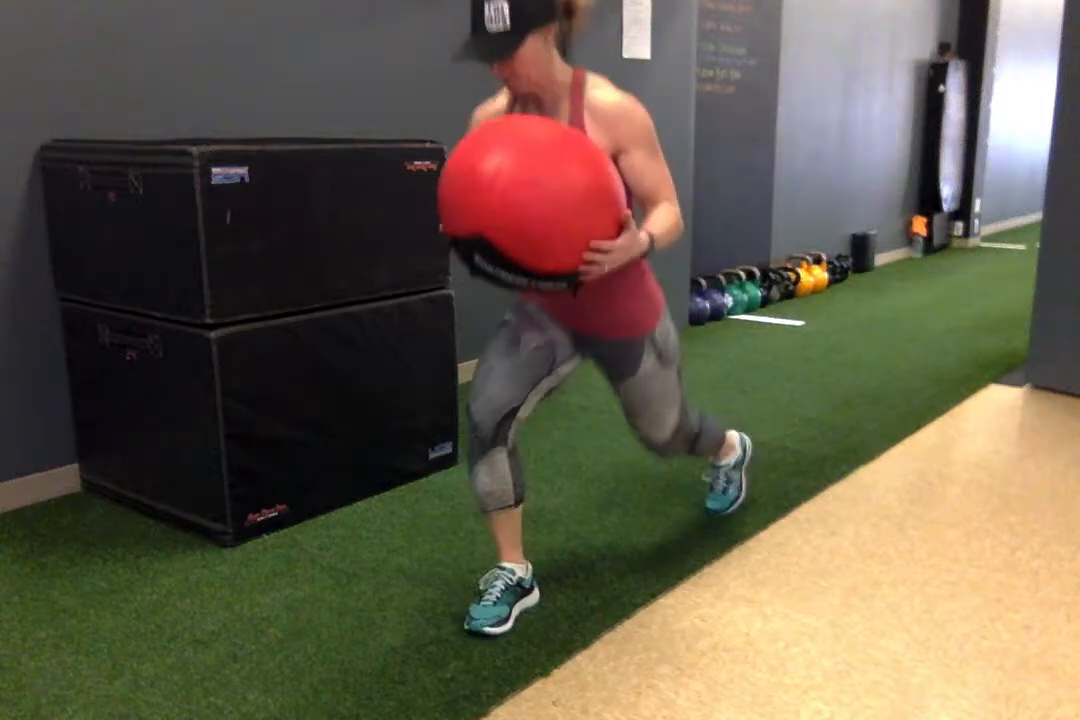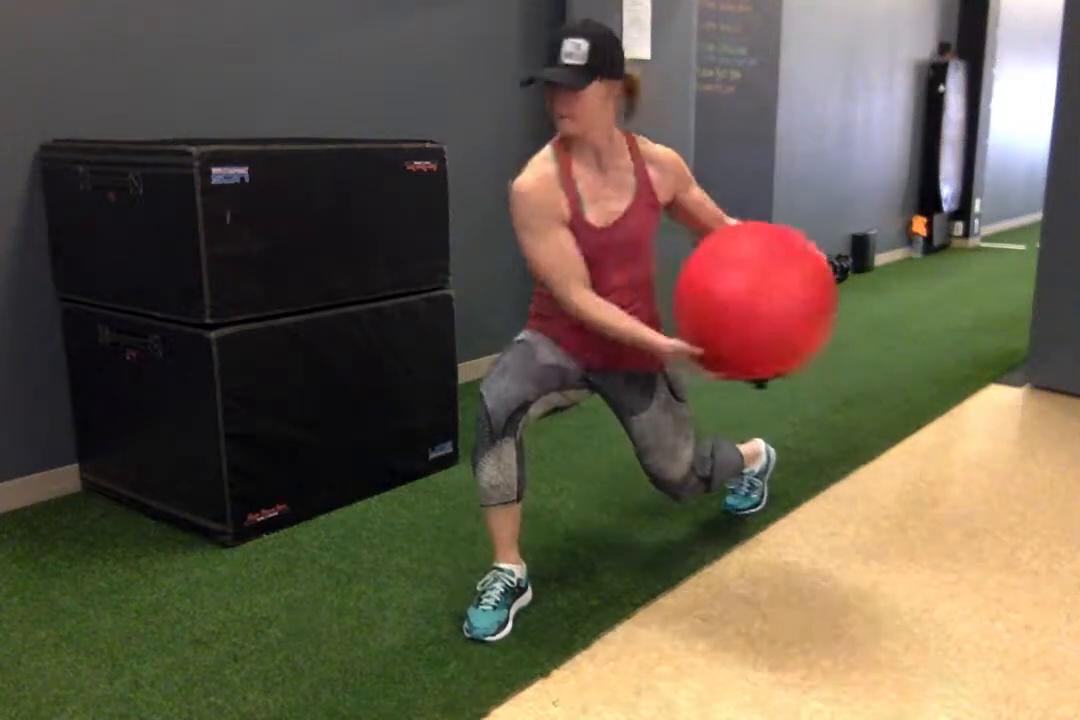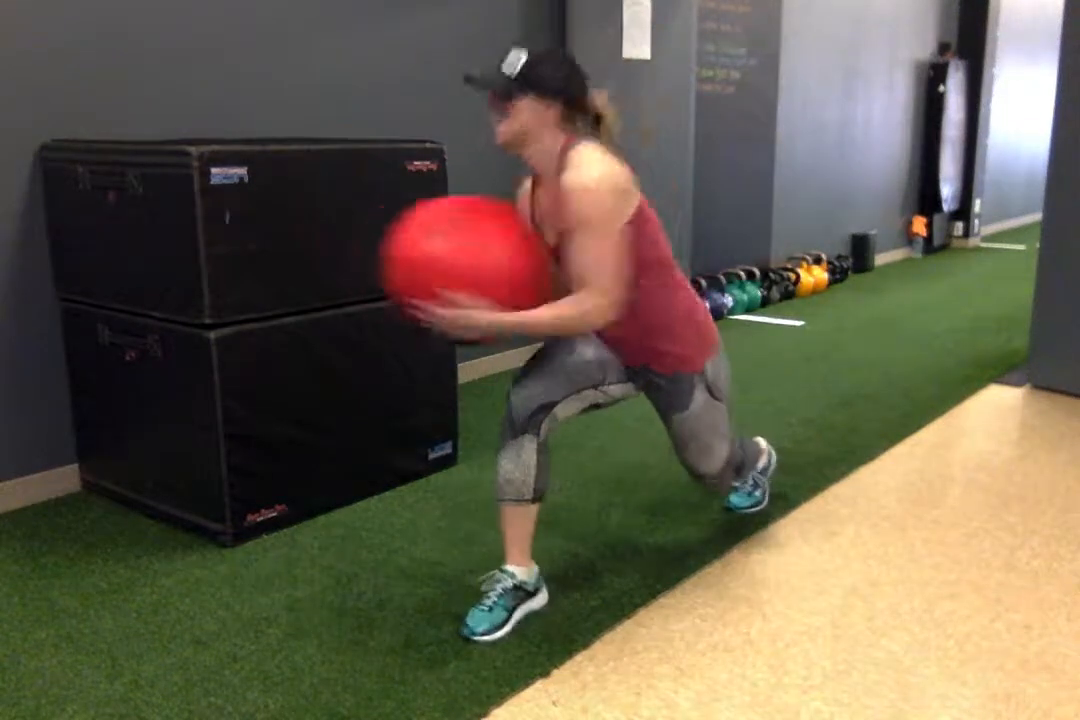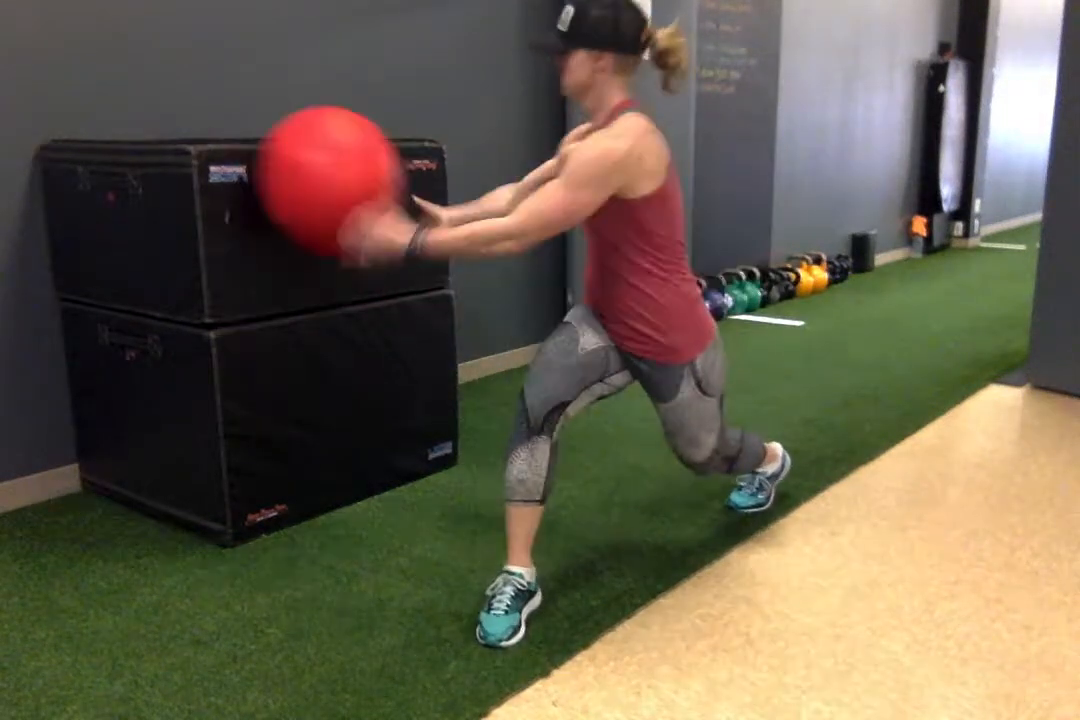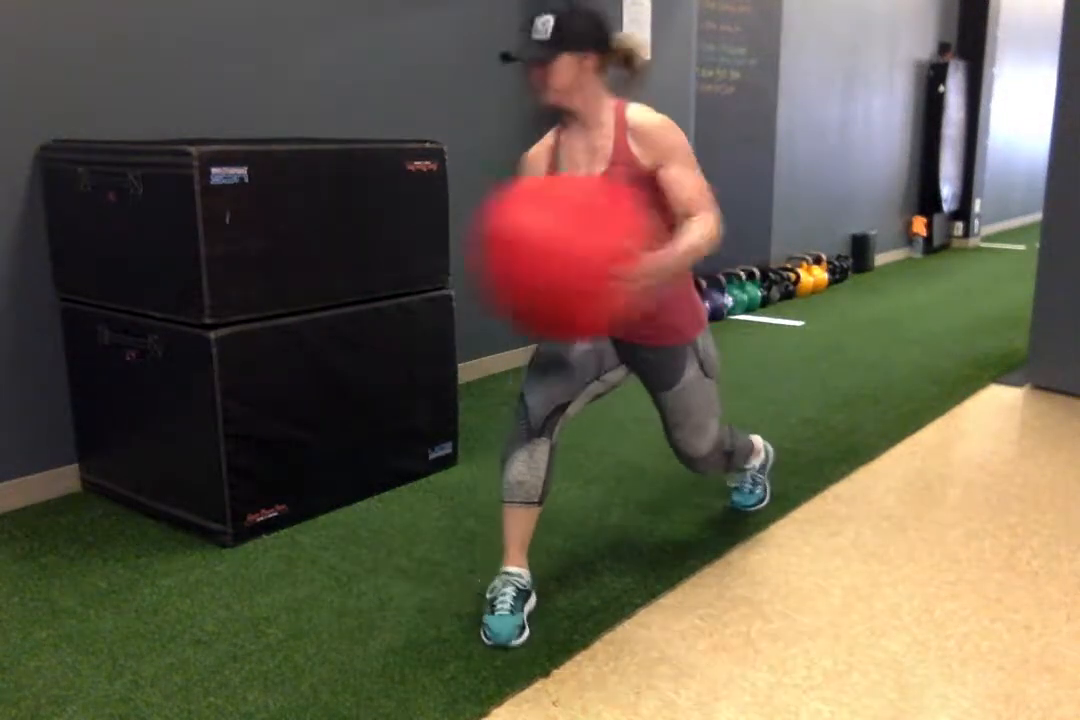
dt=1s
person 1, frame 1
left shoulder: (612, 112)
right shoulder: (488, 120)
left elbow: (667, 211)
left wrist: (635, 243)
left hip: (623, 312)
right hip: (543, 307)
left knee: (663, 430)
right knee: (486, 419)
left ankle: (729, 450)
right ankle: (513, 573)
person 1, frame 2
left shoulder: (659, 164)
right shoulder: (535, 186)
left elbow: (719, 228)
right elbow: (575, 296)
right wrist: (663, 346)
left hip: (639, 348)
right hip: (558, 337)
left knee: (676, 476)
right knee: (495, 411)
left ankle: (753, 456)
right ankle: (507, 574)
person 1, frame 3
left shoulder: (590, 182)
right shoulder: (533, 183)
left elbow: (603, 305)
left wrist: (496, 321)
right wrist: (470, 309)
left hip: (676, 342)
right hip: (606, 342)
left knee: (708, 464)
right knee: (524, 411)
left ankle: (756, 457)
right ankle: (518, 578)
person 1, frame 4
left shoulder: (619, 146)
right shoulder: (588, 138)
left elbow: (516, 232)
right elbow: (517, 197)
left wrist: (409, 244)
right wrist: (437, 217)
left hip: (674, 337)
right hip: (608, 321)
left knee: (702, 452)
right knee: (538, 408)
left ankle: (769, 459)
right ankle: (517, 578)
person 1, frame 5
left shoulder: (649, 129)
right shoulder: (542, 157)
left elbow: (706, 221)
left wrist: (662, 265)
left hip: (668, 326)
left knee: (699, 448)
right knee: (536, 411)
left ankle: (755, 454)
right ankle: (513, 579)
